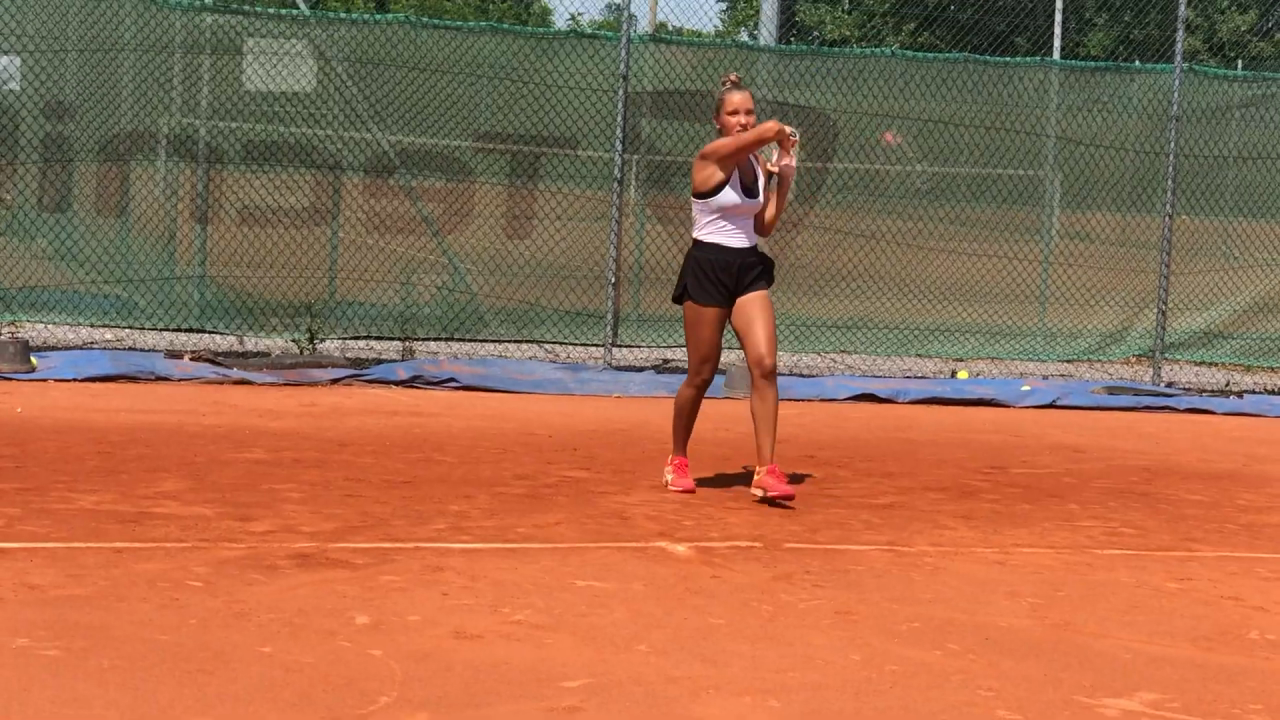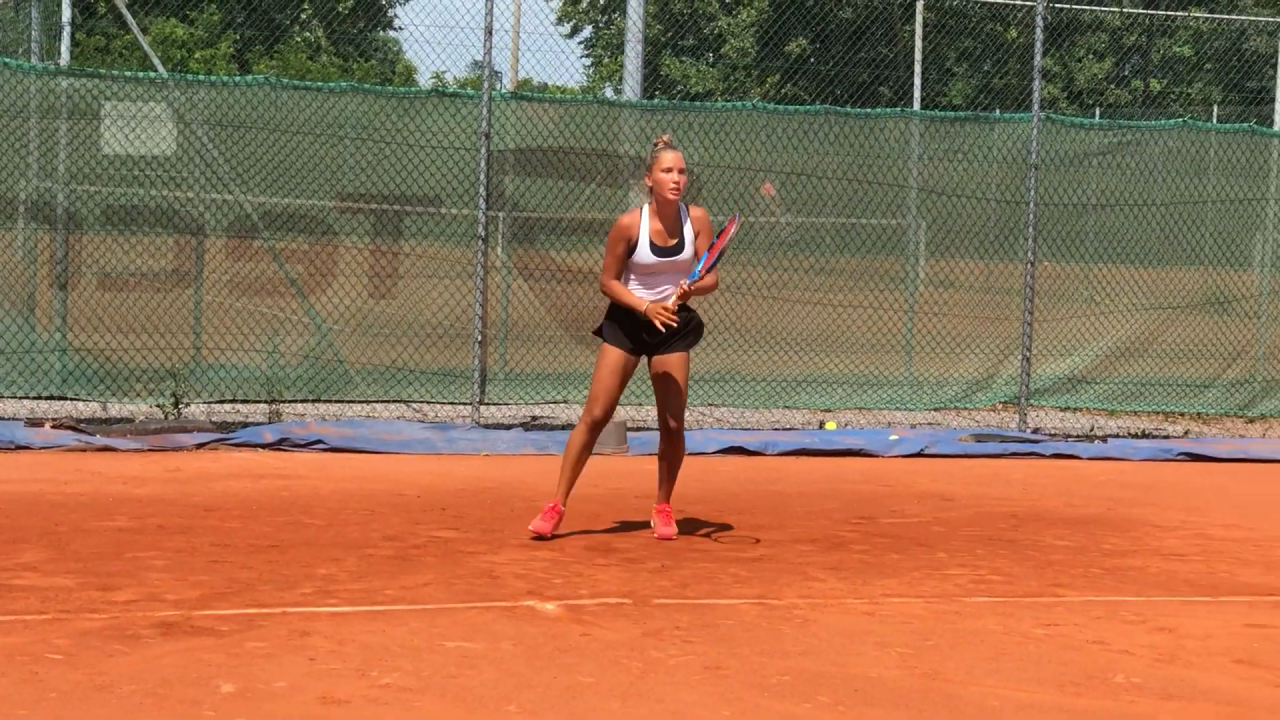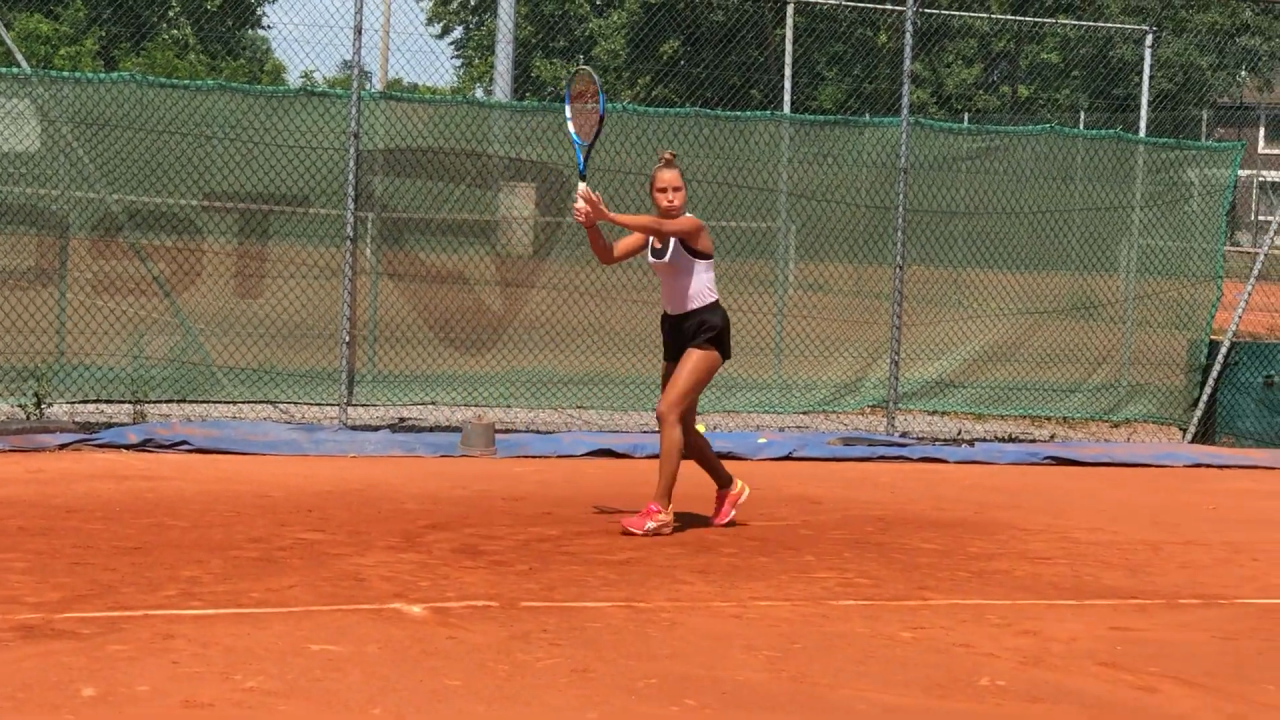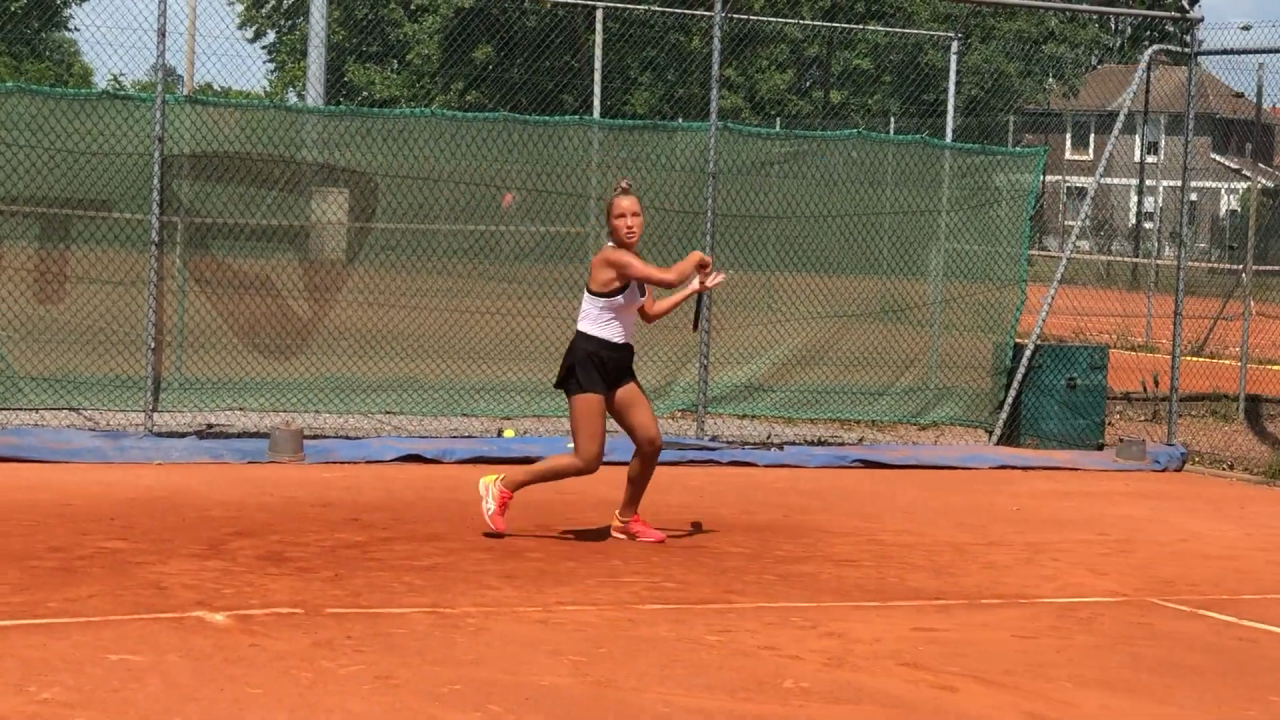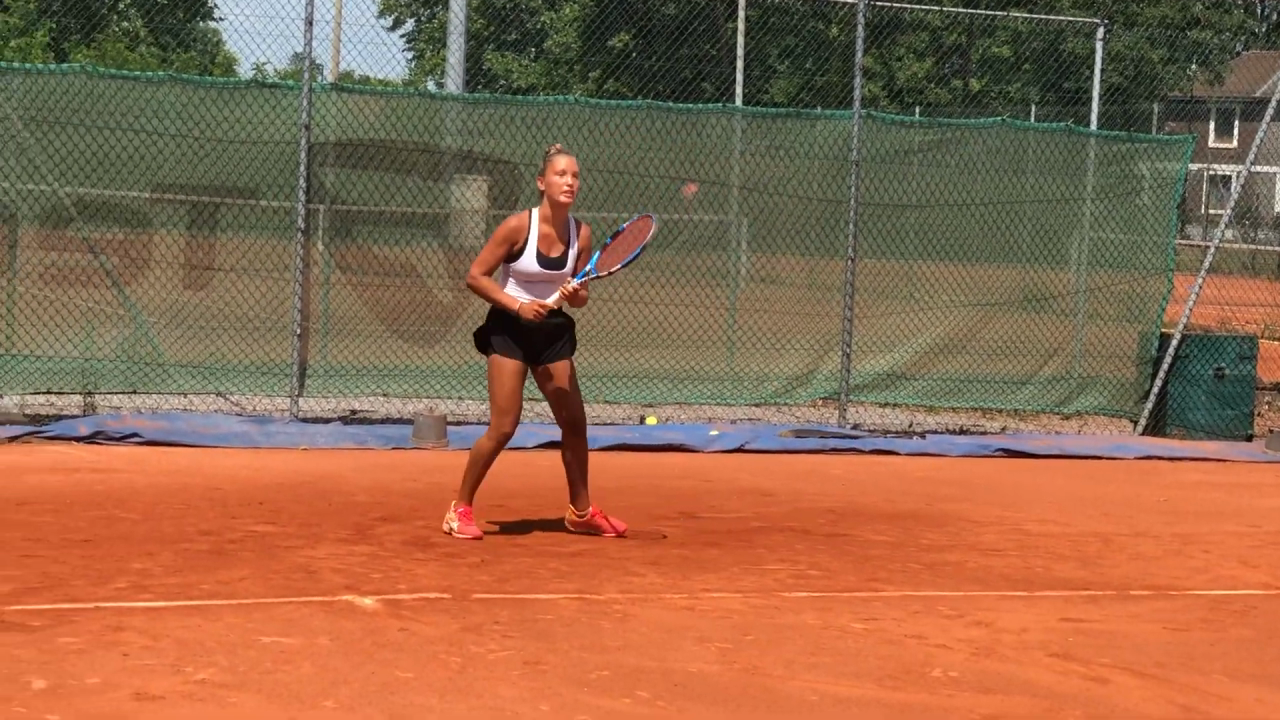
dt=1s
person 1, frame 1
left shoulder: (754, 163)
right shoulder: (713, 155)
left elbow: (763, 227)
right elbow: (769, 130)
left wrist: (784, 176)
right wrist: (784, 133)
left hip: (748, 270)
right hip: (707, 269)
left knee: (765, 365)
right knee: (701, 374)
left ankle: (769, 470)
right ankle: (678, 461)
person 1, frame 2
left shoulder: (698, 218)
right shoulder: (629, 223)
left elbow: (710, 279)
right elbow: (608, 281)
left wrist: (692, 289)
right wrist: (645, 307)
left hip: (674, 326)
right hip: (627, 322)
left knee: (672, 424)
right knee: (595, 415)
left ankle: (662, 507)
right ankle: (556, 506)
person 1, frame 3
left shoulder: (693, 226)
right shoulder: (652, 233)
left elbow: (656, 223)
right elbow: (608, 256)
left wrist: (608, 215)
right wrist: (591, 225)
left hip: (707, 328)
right hip: (676, 329)
left knee: (668, 412)
right knee: (680, 422)
left ankle: (660, 510)
right ankle: (730, 490)
person 1, frame 4
left shoulder: (631, 262)
right shoulder: (614, 258)
left elbow: (650, 313)
right elbow: (669, 277)
left wrist: (695, 287)
right wrist: (694, 260)
left hip: (615, 361)
right hip: (590, 361)
left knee: (650, 441)
right knee: (586, 459)
left ankle: (627, 518)
right ankle: (502, 487)
person 1, frame 5
left shoulder: (581, 233)
right shoulder: (517, 226)
left elbow: (582, 294)
right elbow: (475, 276)
left wrist: (575, 295)
right wrist: (515, 305)
left hip: (552, 331)
right hip: (510, 328)
left knee: (574, 425)
right knee: (503, 427)
left ankle: (583, 508)
right ankle: (461, 508)
